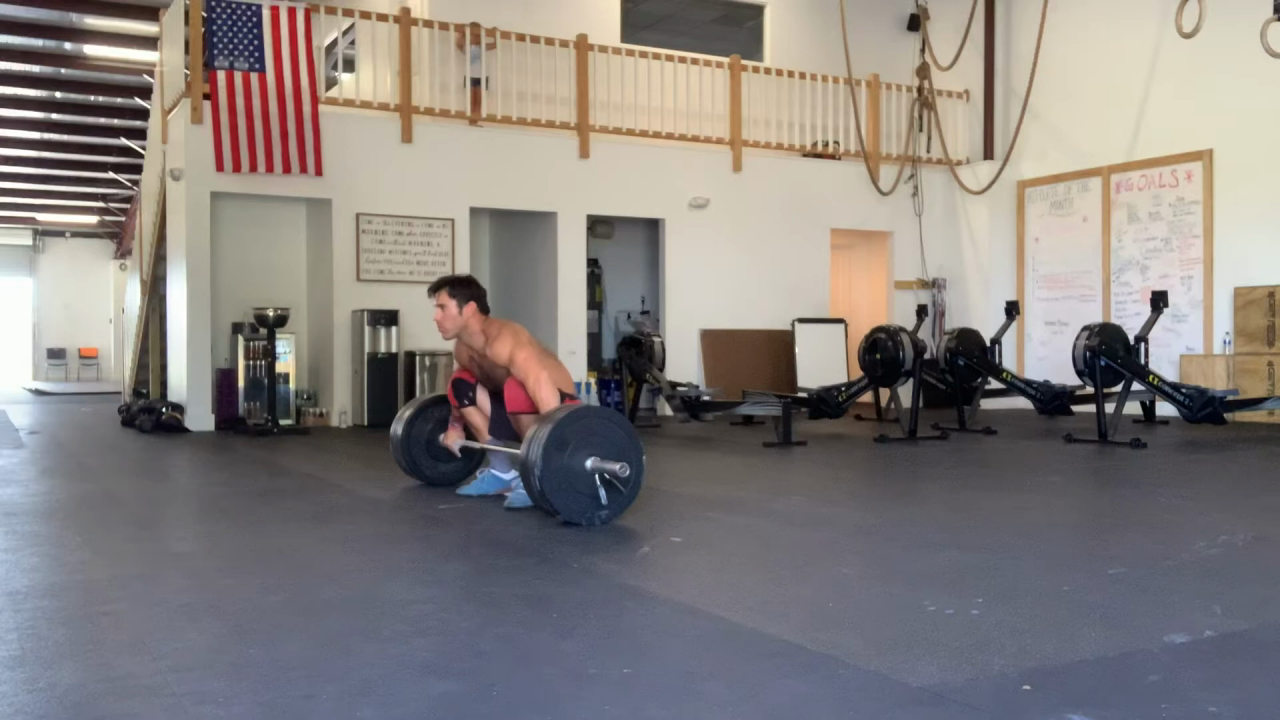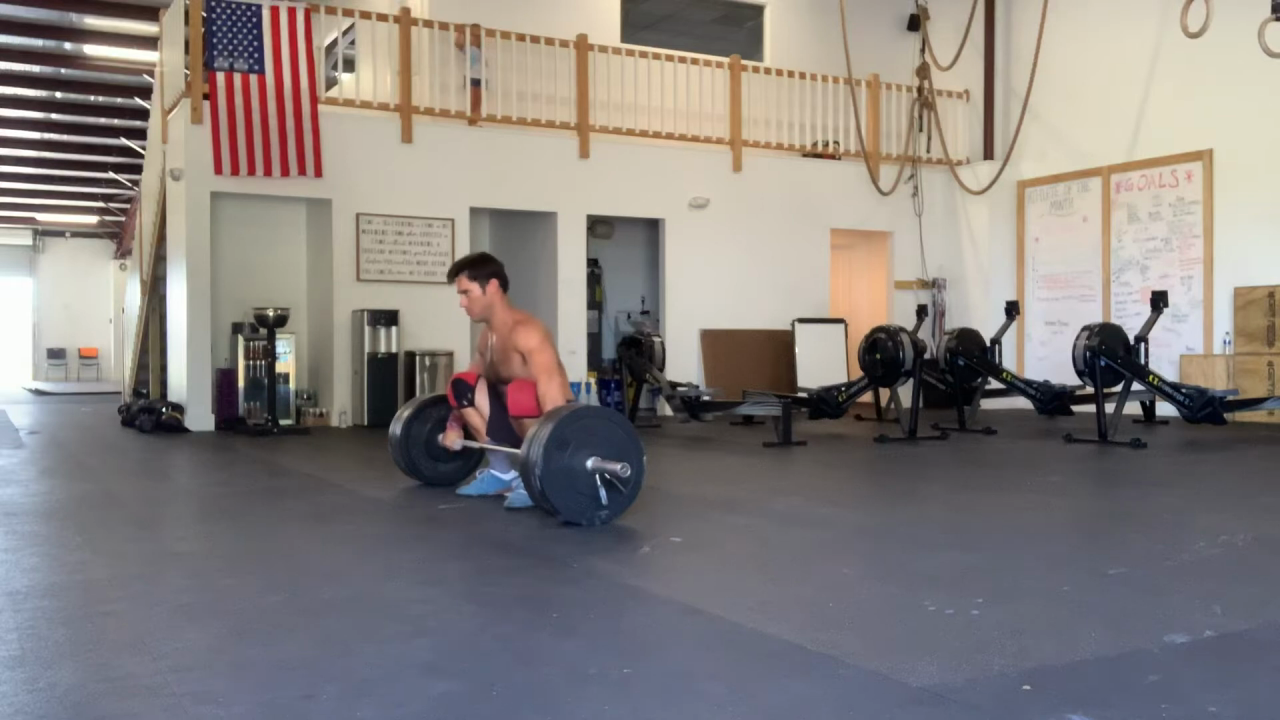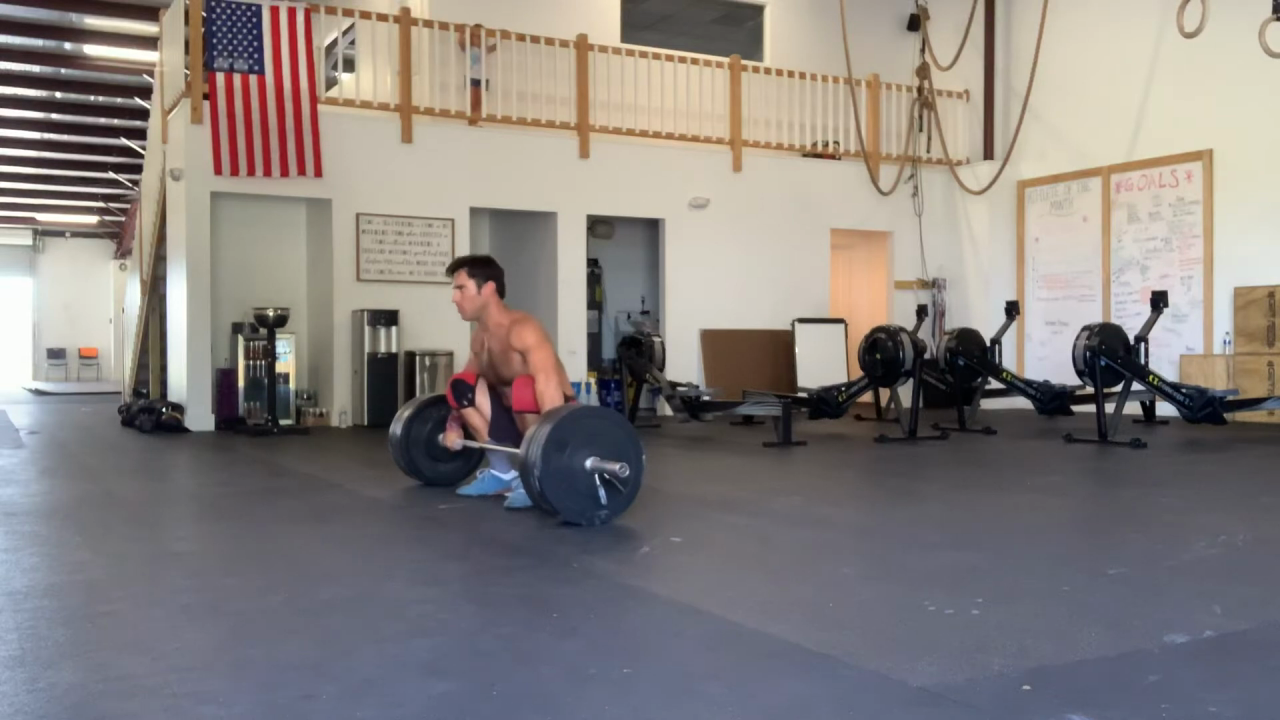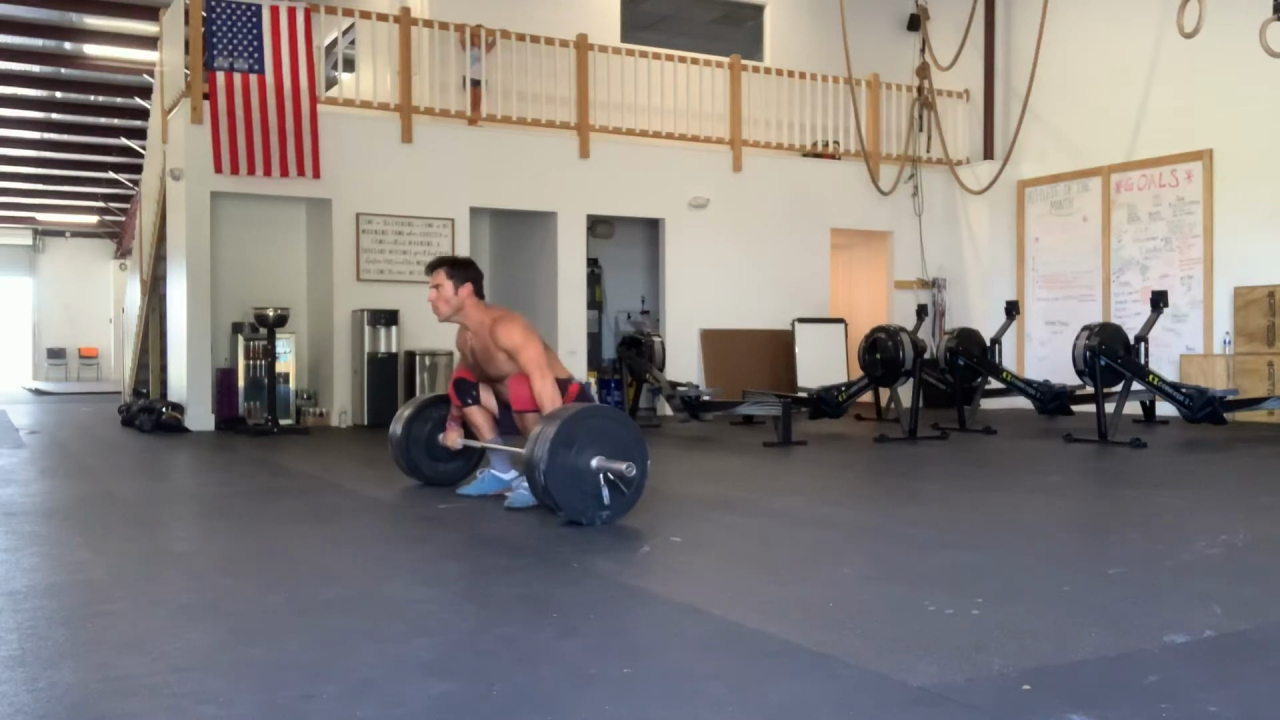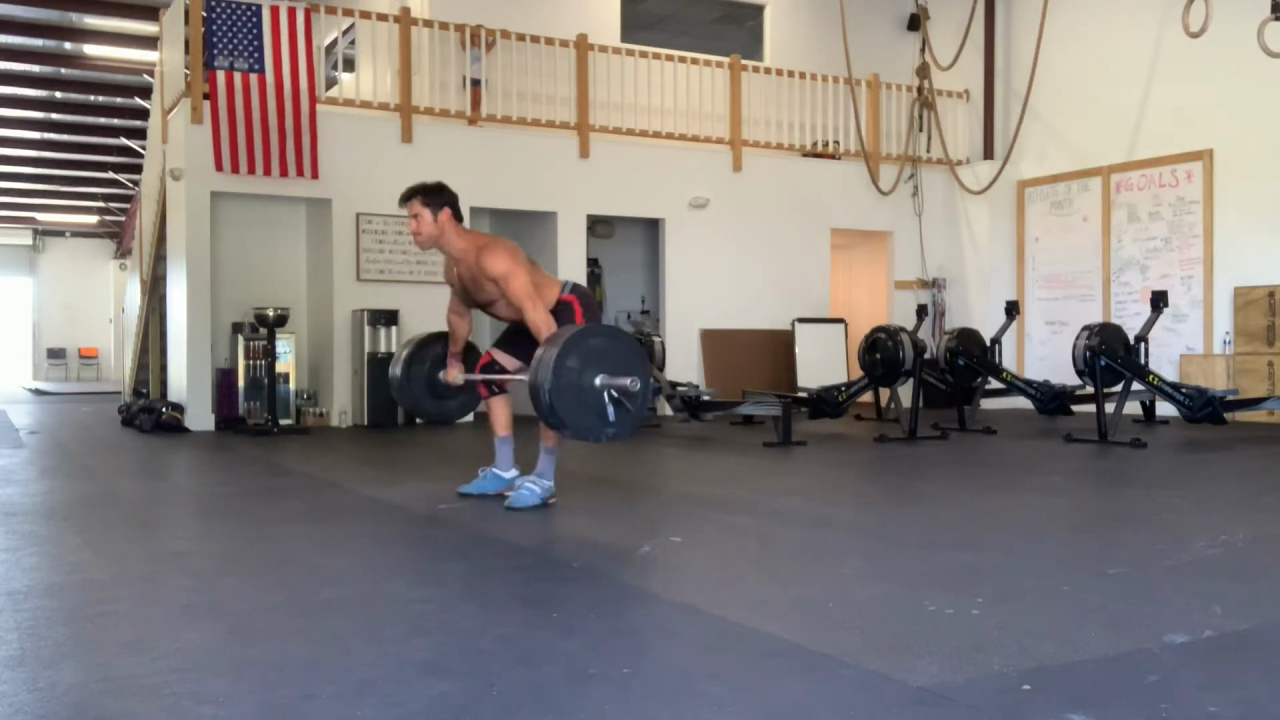
dt=1s
person 1, frame 1
left shoulder: (501, 339)
right shoulder: (464, 350)
left elbow: (540, 381)
right elbow: (464, 387)
right wrist: (456, 425)
right hip: (523, 416)
left knee: (517, 388)
right knee: (461, 386)
right ankle: (502, 472)
person 1, frame 2
left shoulder: (525, 330)
right shoulder: (487, 336)
left elbow: (550, 384)
right elbow: (473, 380)
right wrist: (455, 424)
right hip: (521, 422)
left knee: (519, 392)
right knee: (462, 385)
right ankle: (502, 473)
person 1, frame 3
left shoulder: (522, 329)
right shoulder: (481, 336)
left elbow: (548, 383)
right elbow: (470, 378)
right wrist: (454, 424)
right hip: (521, 419)
left knee: (524, 389)
right knee: (461, 386)
right ankle: (503, 472)
person 1, frame 4
left shoulder: (504, 327)
right shoulder: (465, 336)
left elbow: (542, 380)
right elbow: (463, 377)
right wrist: (453, 423)
left hip: (569, 404)
left knee: (521, 388)
right knee: (462, 386)
right ankle: (503, 472)
person 1, frame 5
left shoulder: (489, 253)
right shoulder: (453, 266)
left elbow: (535, 308)
right elbow: (458, 313)
right wrist: (454, 361)
left hip: (572, 308)
right hip: (528, 316)
right knee: (488, 371)
left ankle: (543, 480)
right ankle: (504, 471)
